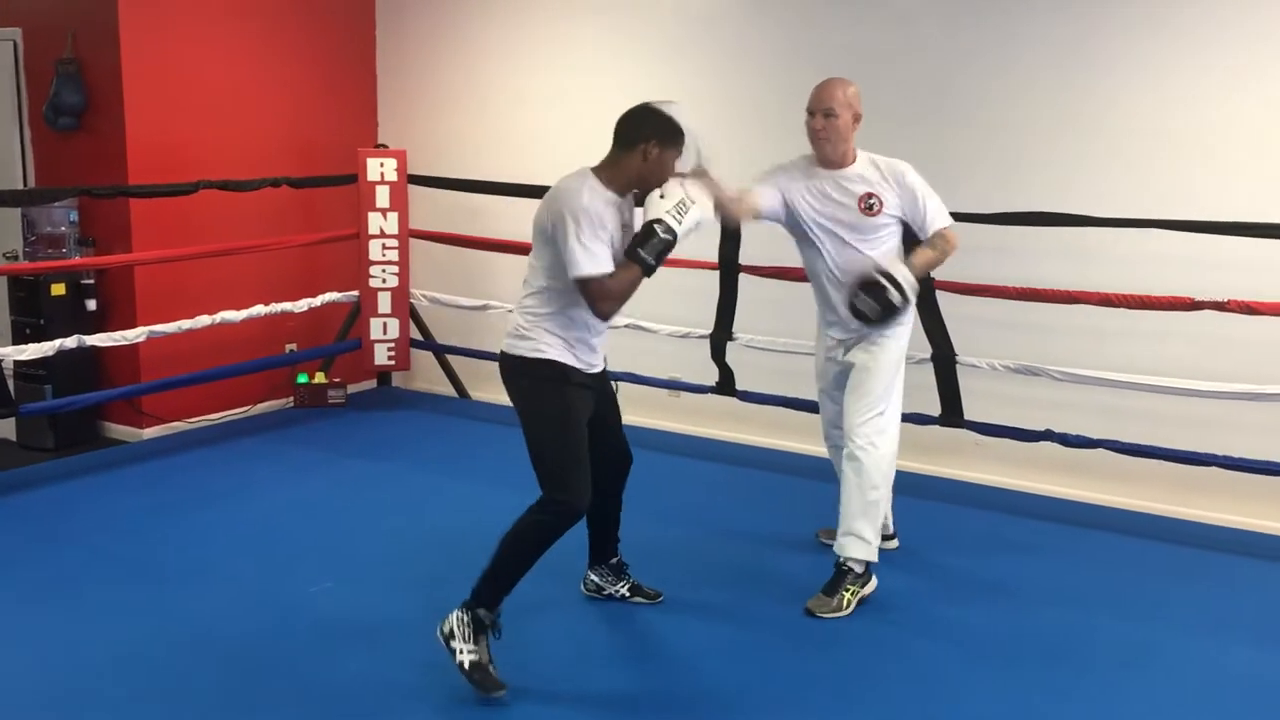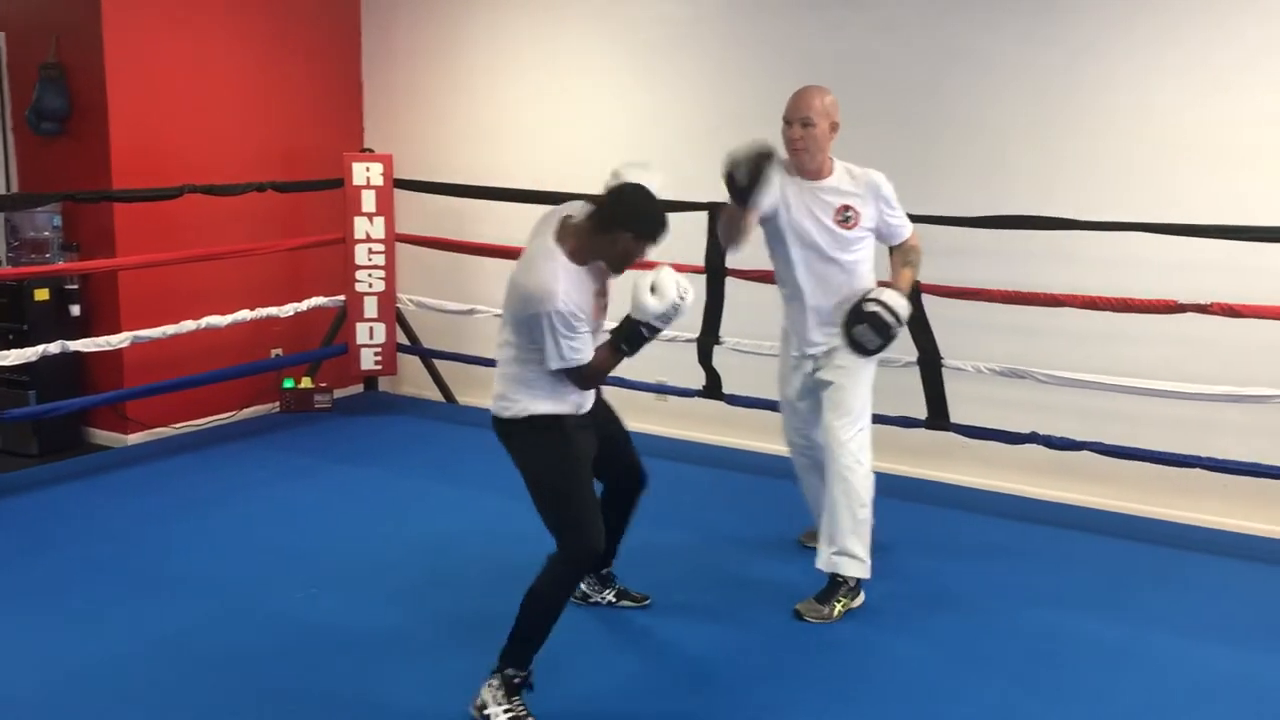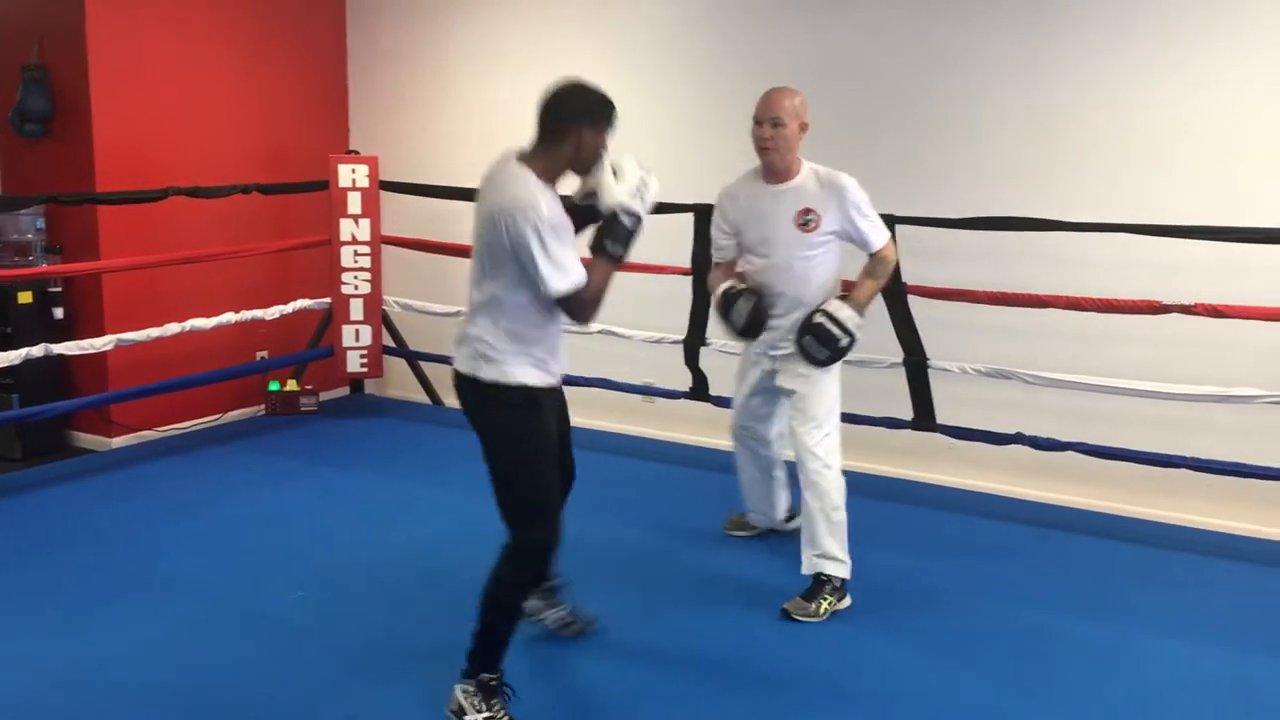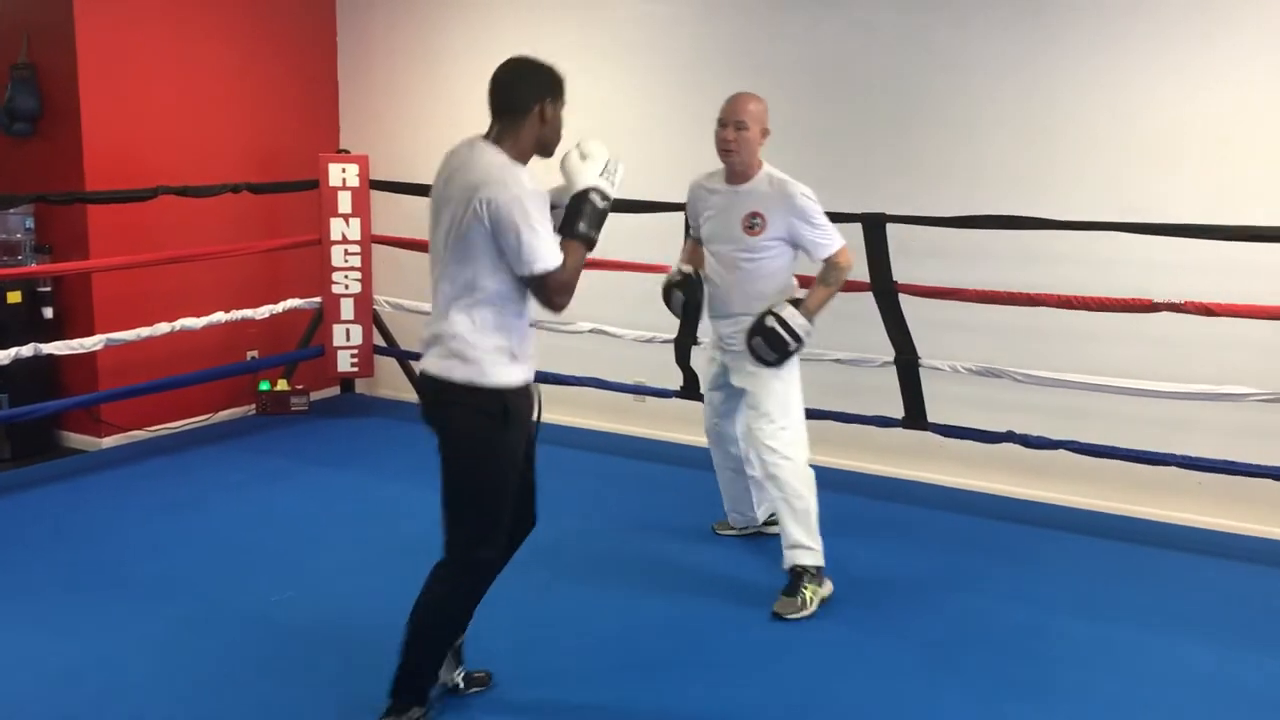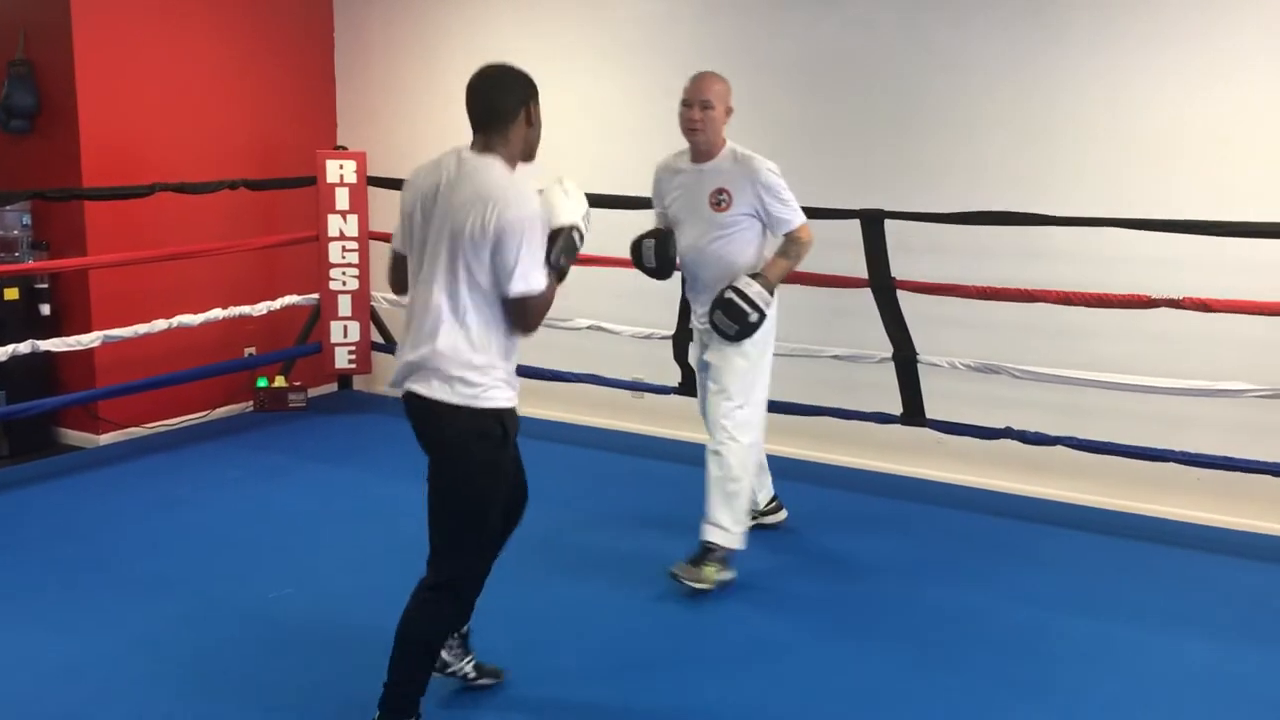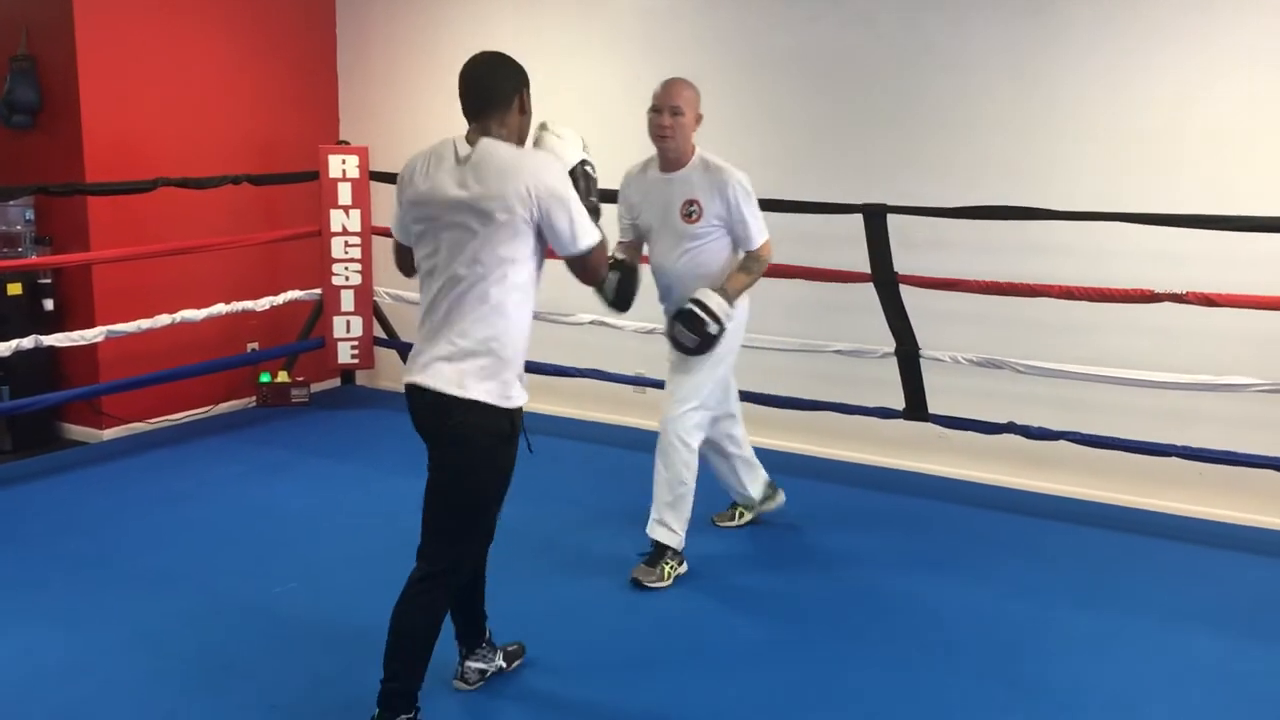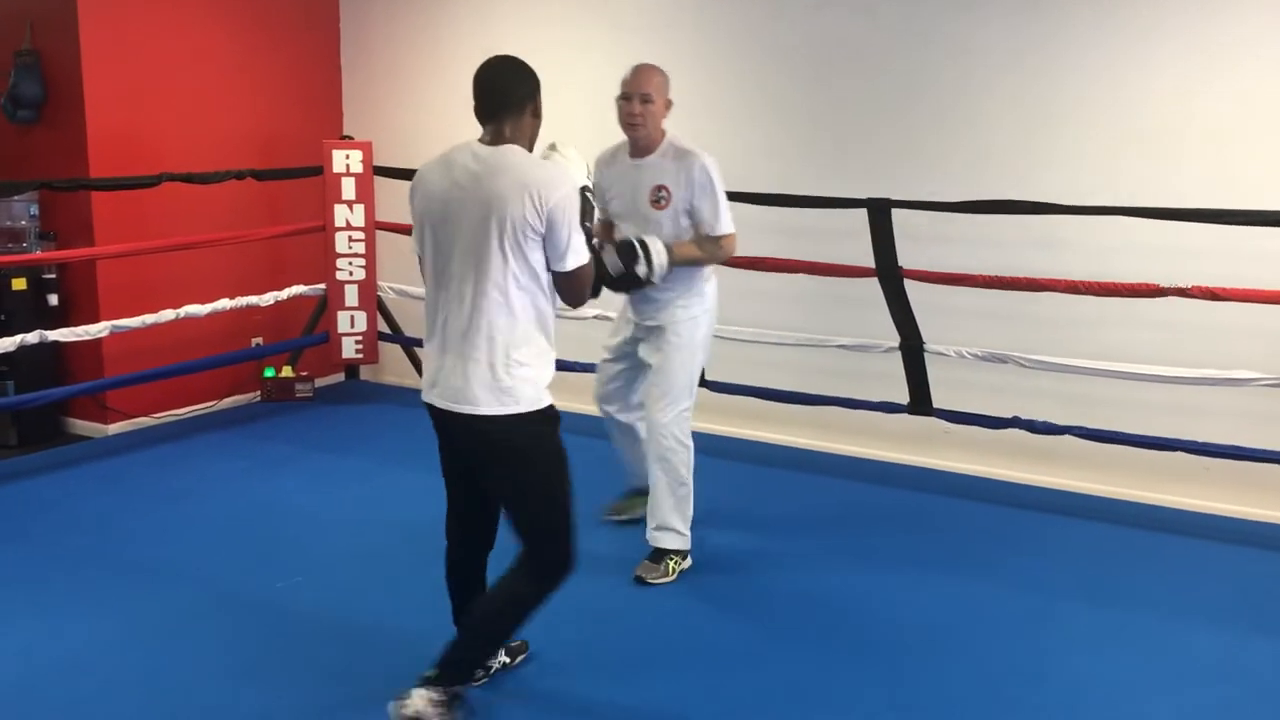
dt=0.2s
person 1, frame 1
left shoulder: (617, 194)
right shoulder: (582, 204)
left elbow: (627, 259)
right elbow: (604, 301)
left wrist: (663, 226)
right wrist: (658, 239)
left hip: (583, 361)
right hip: (542, 359)
left knee: (614, 462)
right knee: (565, 498)
left ankle: (604, 571)
right ankle: (472, 619)
person 1, frame 2
left shoulder: (571, 217)
right shoulder: (552, 290)
left elbow: (597, 273)
right elbow: (582, 375)
right wrist: (640, 325)
left hip: (572, 402)
right hip: (537, 415)
left knee: (628, 477)
right knee: (579, 541)
left ankle: (596, 581)
person 1, frame 3
left shoulder: (515, 166)
right shoulder: (531, 206)
right elbow: (582, 304)
left wrist: (595, 203)
right wrist: (620, 226)
left hip: (526, 370)
right hip: (503, 381)
left knee: (556, 482)
right knee: (533, 532)
left ankle: (539, 594)
person 1, frame 4
left shoulder: (466, 158)
right shoulder: (509, 187)
right elbow: (555, 291)
left wrist: (559, 209)
right wrist: (588, 211)
left hip: (478, 374)
right hip: (478, 385)
left knee: (517, 519)
right knee: (471, 555)
left ankle: (439, 661)
person 1, frame 5
left shoulder: (426, 179)
right shoulder: (514, 199)
right elbow: (527, 317)
right wrist: (562, 247)
left hip: (429, 386)
right hip: (468, 401)
left knee: (506, 507)
right knee: (454, 568)
left ankle: (451, 645)
person 1, frame 6
left shoulder: (419, 170)
right shoulder: (538, 174)
right elbow: (595, 269)
right wrist: (580, 185)
left hip: (431, 380)
right hip: (479, 392)
left knee: (467, 530)
right knee: (445, 558)
left ankle: (477, 651)
person 1, frame 7
left shoulder: (432, 177)
right shoulder: (546, 184)
right elbow: (578, 289)
right wrist: (578, 222)
left hip: (445, 391)
right hip: (510, 402)
left knee: (469, 529)
right knee: (548, 557)
left ankle: (480, 651)
person 2, frame 1
left shoulder: (895, 175)
right shoulder: (791, 179)
left elbow: (945, 239)
right elbow: (738, 209)
left wrist: (903, 274)
right wrist: (697, 177)
left hip: (882, 328)
right hip: (834, 331)
left knee: (867, 437)
right knee: (841, 435)
left ankle: (856, 565)
right ankle: (875, 525)
person 2, frame 2
left shoulder: (868, 186)
right shoulder: (773, 184)
left elbow: (906, 245)
right elbow: (730, 239)
left wrist: (892, 297)
right wrist: (739, 202)
left hip: (853, 340)
right hip: (798, 341)
left knee: (845, 448)
right knee: (803, 439)
left ankle: (848, 574)
right ankle: (832, 523)
person 2, frame 3
left shoulder: (836, 189)
right shoulder: (736, 195)
left elbow: (884, 255)
right elbow: (720, 267)
left wrist: (851, 308)
right wrist: (729, 291)
left hip: (813, 344)
right hip: (759, 341)
left knee: (815, 452)
right knee: (748, 430)
left ankle: (831, 577)
right ankle: (769, 512)
person 2, frame 4
left shoulder: (788, 195)
right shoulder: (702, 189)
left elbow: (840, 262)
left wrist: (802, 314)
right wrist: (683, 273)
left hip: (768, 342)
right hip: (722, 337)
left knee: (778, 445)
right knee: (721, 430)
left ankle: (808, 569)
right ankle: (754, 513)
person 2, frame 5
left shoulder: (753, 171)
right shoulder: (668, 171)
left elbow: (800, 238)
left wrist: (762, 286)
right wrist: (655, 246)
left hip: (742, 318)
right hip: (703, 316)
left knee: (733, 423)
right knee: (721, 418)
left ankle: (719, 547)
right ankle: (761, 501)
person 2, frame 6
left shoulder: (724, 180)
right shoulder: (635, 180)
left elbow: (761, 254)
right elbow: (630, 243)
left wrist: (721, 299)
left hip: (714, 323)
right hip: (678, 320)
left knee: (679, 425)
right knee: (715, 416)
left ankle: (667, 545)
right ankle: (758, 492)
person 2, frame 7
left shoulder: (693, 165)
right shoulder: (608, 163)
left elbow: (724, 245)
left wrist: (661, 254)
right wrist: (603, 255)
left hip: (683, 310)
right hip: (636, 308)
left knee: (664, 421)
right knee: (612, 398)
left ankle: (671, 543)
right ankle: (643, 485)
